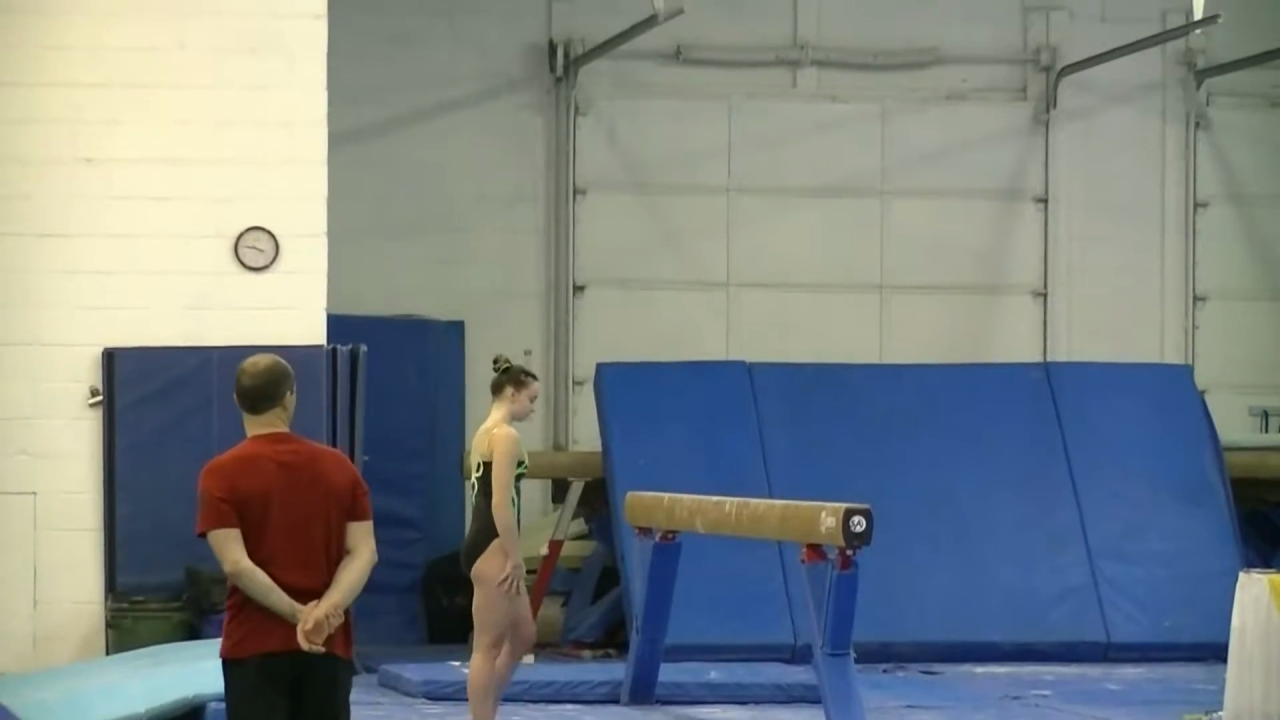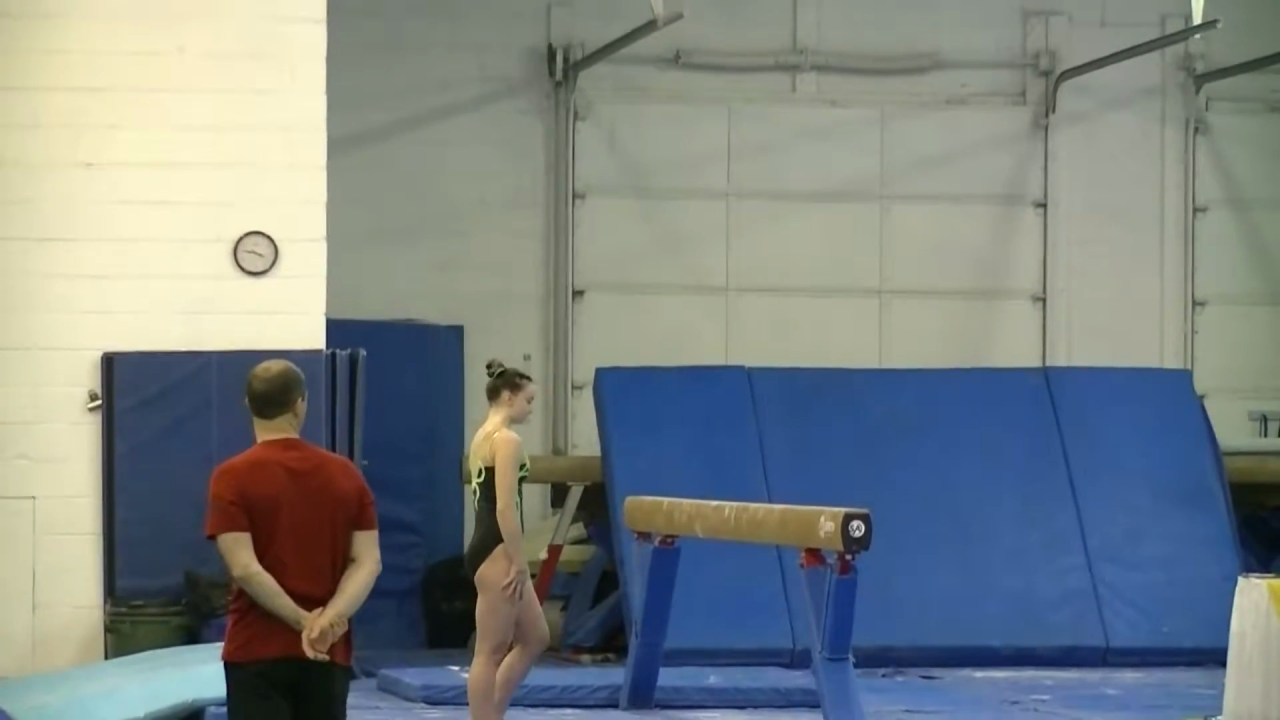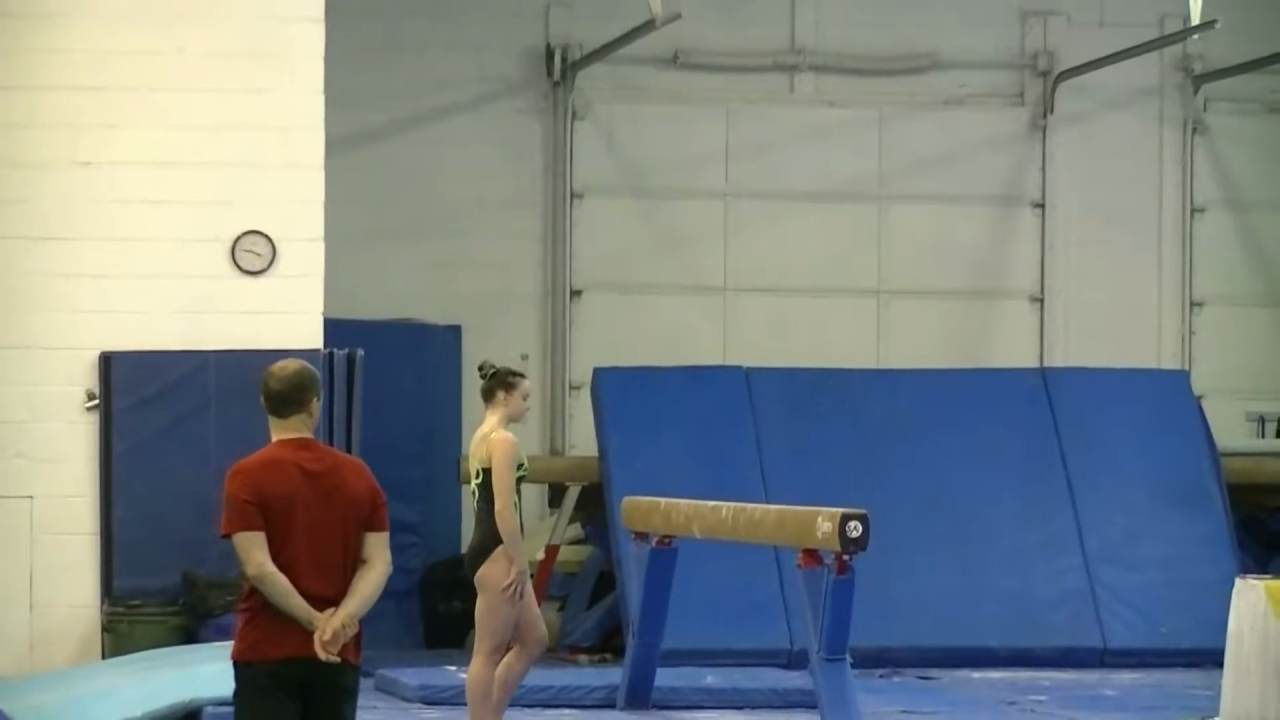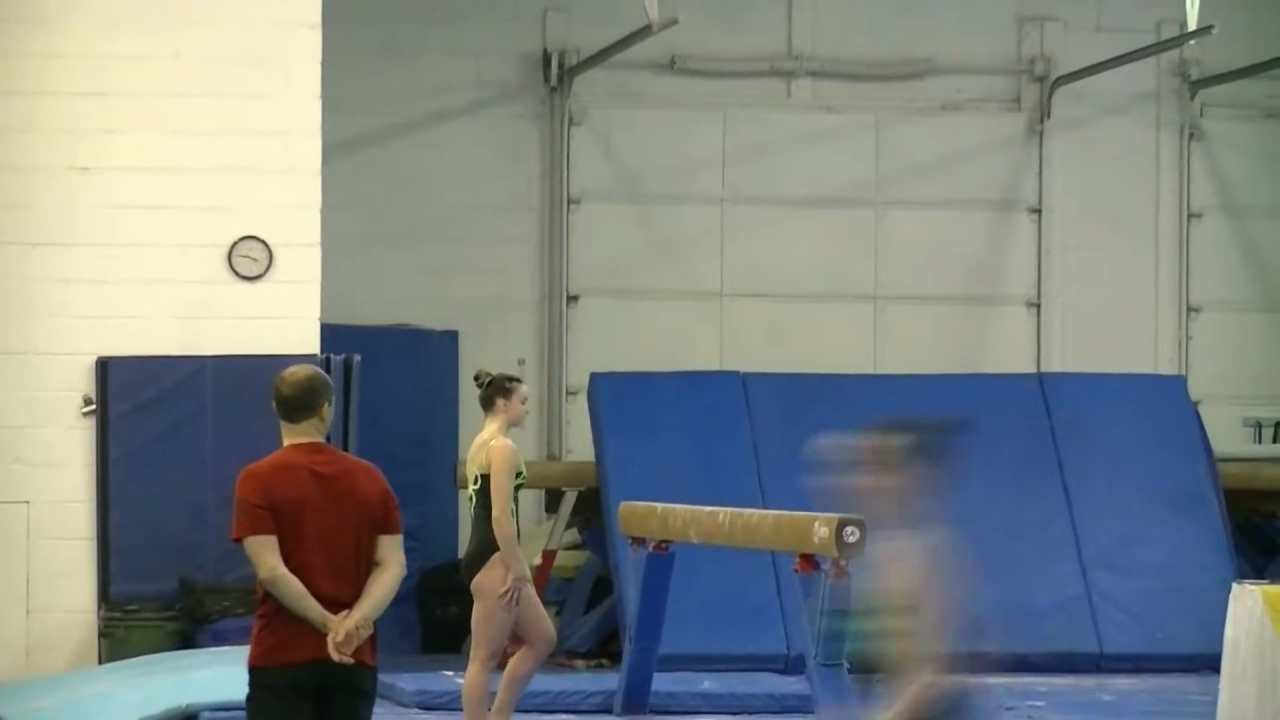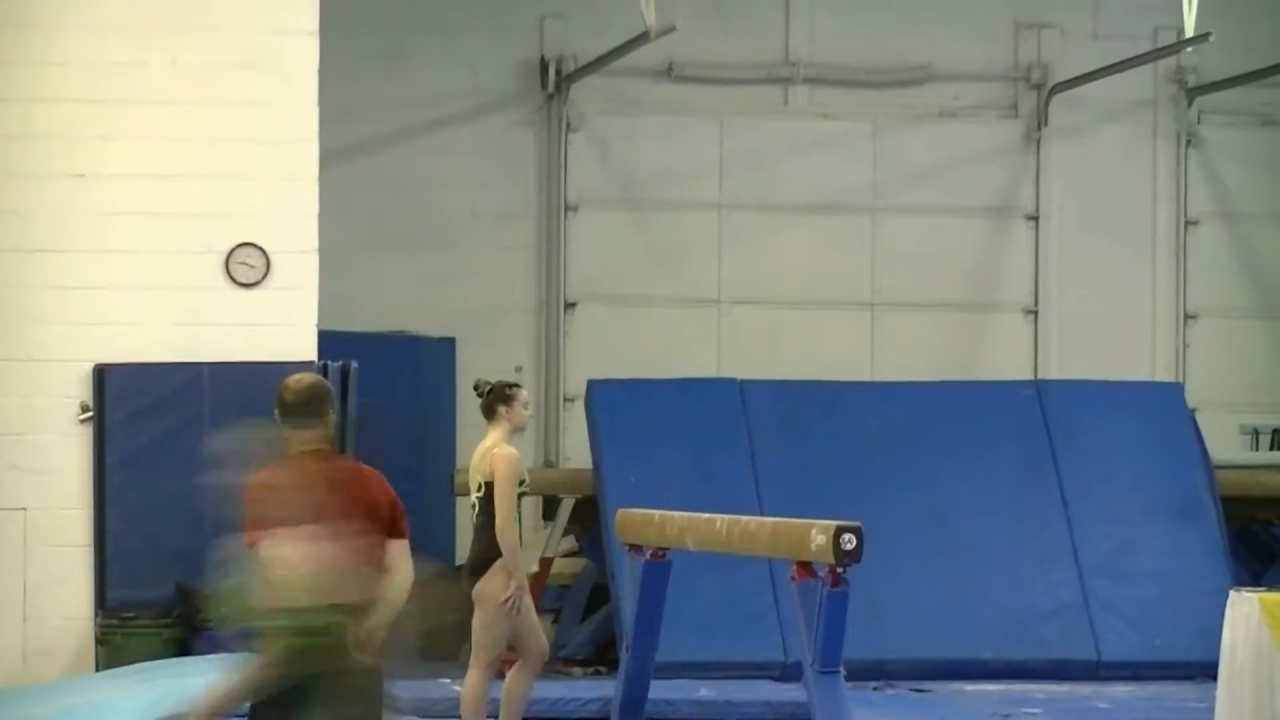
dt=0.2s
person 1, frame 1
left shoulder: (222, 474)
right shoulder: (339, 466)
left elbow: (235, 565)
right elbow: (363, 552)
left wrist: (298, 614)
right wrist: (328, 609)
left hip: (255, 647)
right hip: (329, 646)
person 1, frame 2
left shoulder: (232, 477)
right shoulder: (347, 475)
left elbow: (244, 569)
right elbow: (368, 561)
left wrist: (303, 621)
right wrist: (331, 618)
left hip: (258, 652)
right hip: (329, 653)
person 1, frame 3
left shoulder: (247, 476)
right shoulder: (359, 475)
left elbow: (258, 568)
right elbow: (378, 563)
left wrist: (315, 621)
right wrist: (341, 619)
left hip: (267, 652)
right hip: (339, 654)
person 1, frame 4
left shoulder: (258, 480)
right shoulder: (371, 478)
left elbow: (271, 571)
right elbow: (393, 565)
left wrist: (328, 623)
right wrist: (356, 620)
left hip: (282, 655)
right hip: (353, 657)
person 1, frame 5
left shoulder: (266, 486)
right shoulder: (374, 484)
left elbow: (282, 574)
right elbow: (402, 571)
left wrist: (335, 630)
right wrist: (370, 626)
left hip: (292, 659)
right hip: (359, 665)
person 2, frame 1
left shoulder: (486, 432)
right shoulder: (506, 435)
right elbow: (501, 502)
right wrist: (515, 558)
left hip: (483, 544)
right hip: (492, 547)
left knee: (523, 636)
right knee: (489, 646)
person 2, frame 2
left shoulder: (482, 437)
right shoulder: (507, 440)
right elbow: (506, 508)
right wrist: (519, 563)
left hip: (489, 548)
right hip: (497, 552)
left knee: (535, 638)
right knee: (490, 650)
person 2, frame 3
left shoulder: (481, 437)
right shoulder: (503, 440)
right elbow: (504, 508)
right wrist: (518, 563)
left hip: (489, 550)
right hip: (496, 553)
left knee: (534, 639)
right knee: (489, 650)
person 2, frame 4
left shoulder: (480, 444)
right shoulder: (502, 447)
right elbow: (500, 515)
right wrist: (514, 569)
left hip: (487, 555)
right hip: (493, 558)
left knee: (542, 638)
right knee: (485, 656)
person 2, frame 5
left shoulder: (483, 452)
right shoulder: (505, 455)
right elbow: (504, 523)
right wrist: (517, 577)
left hip: (488, 563)
right hip: (495, 567)
left knee: (534, 653)
right knee: (483, 664)
